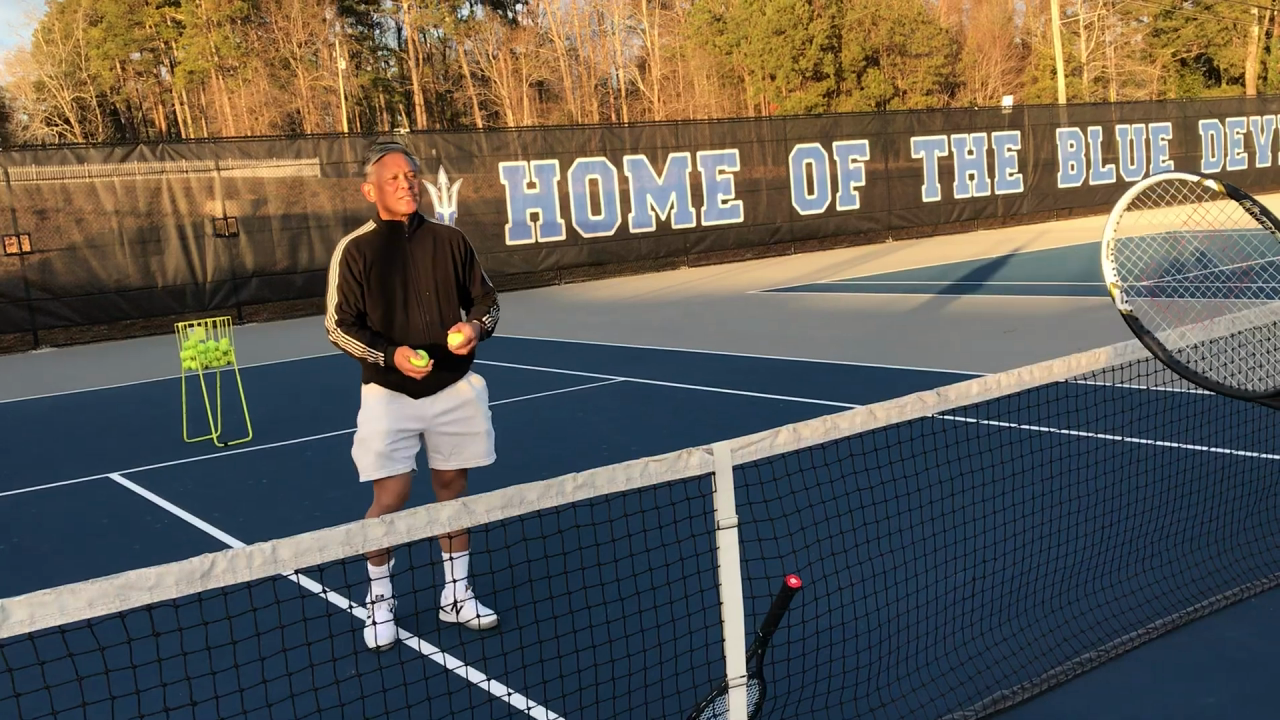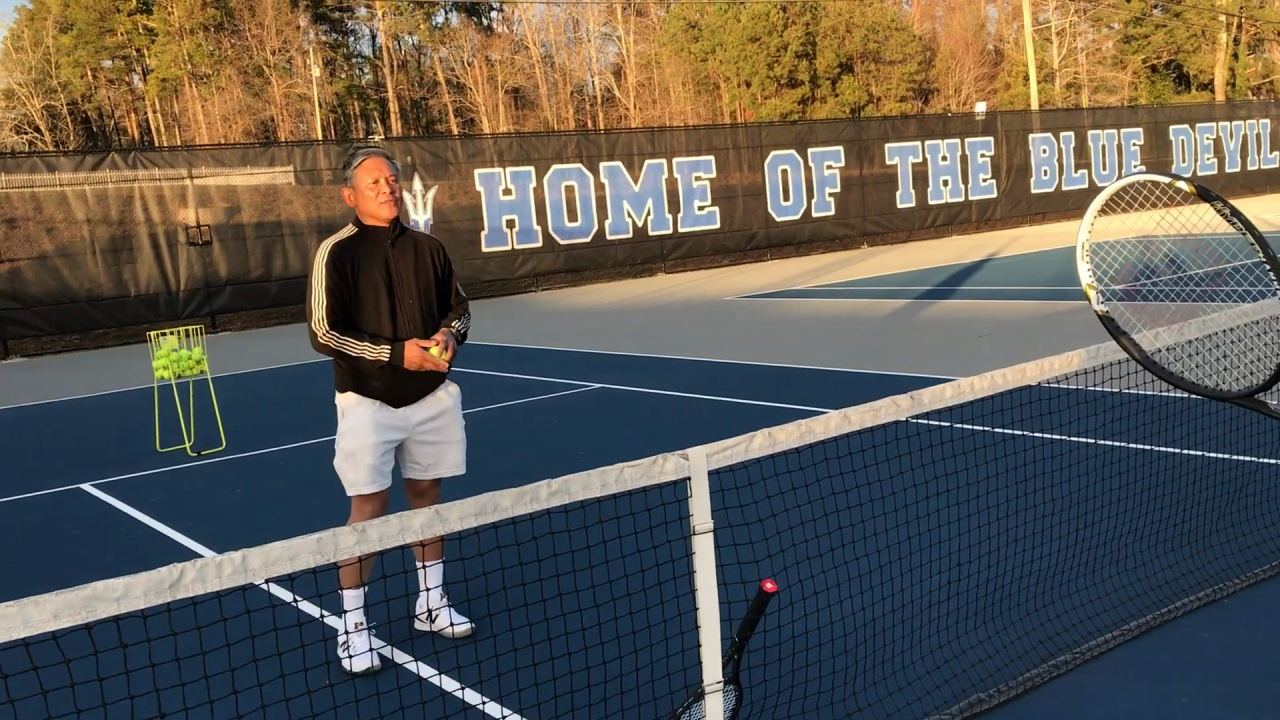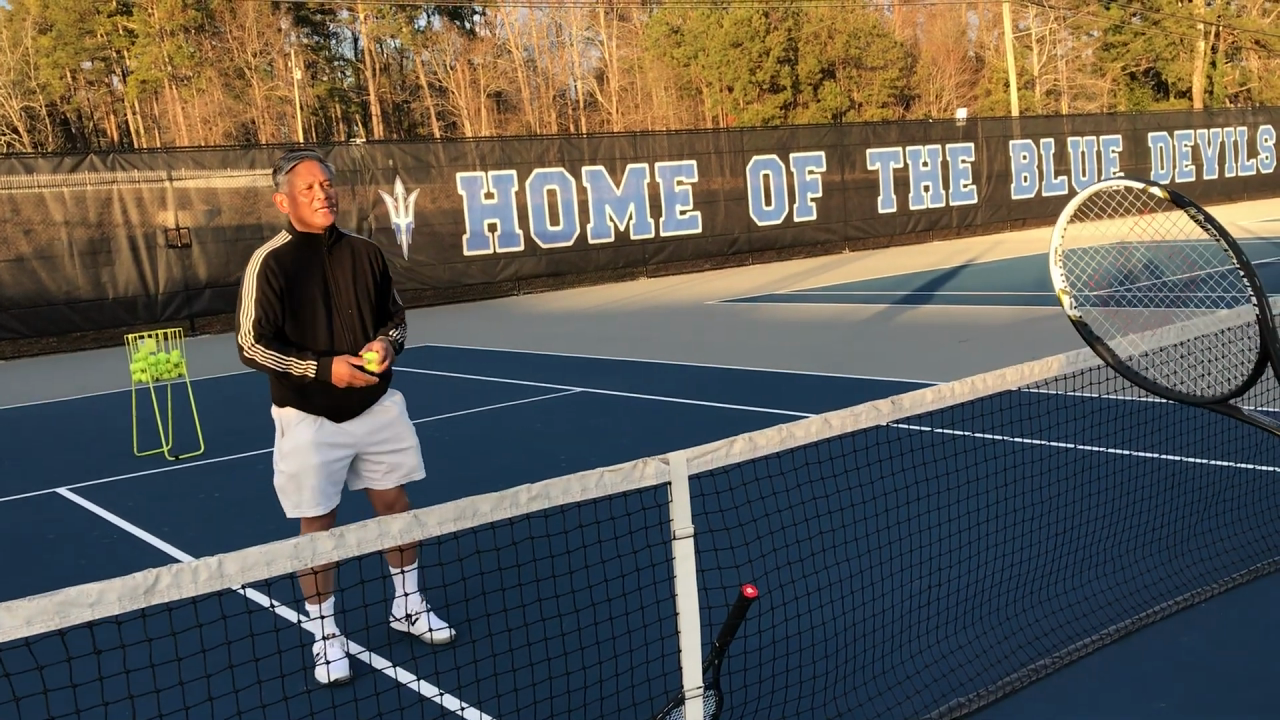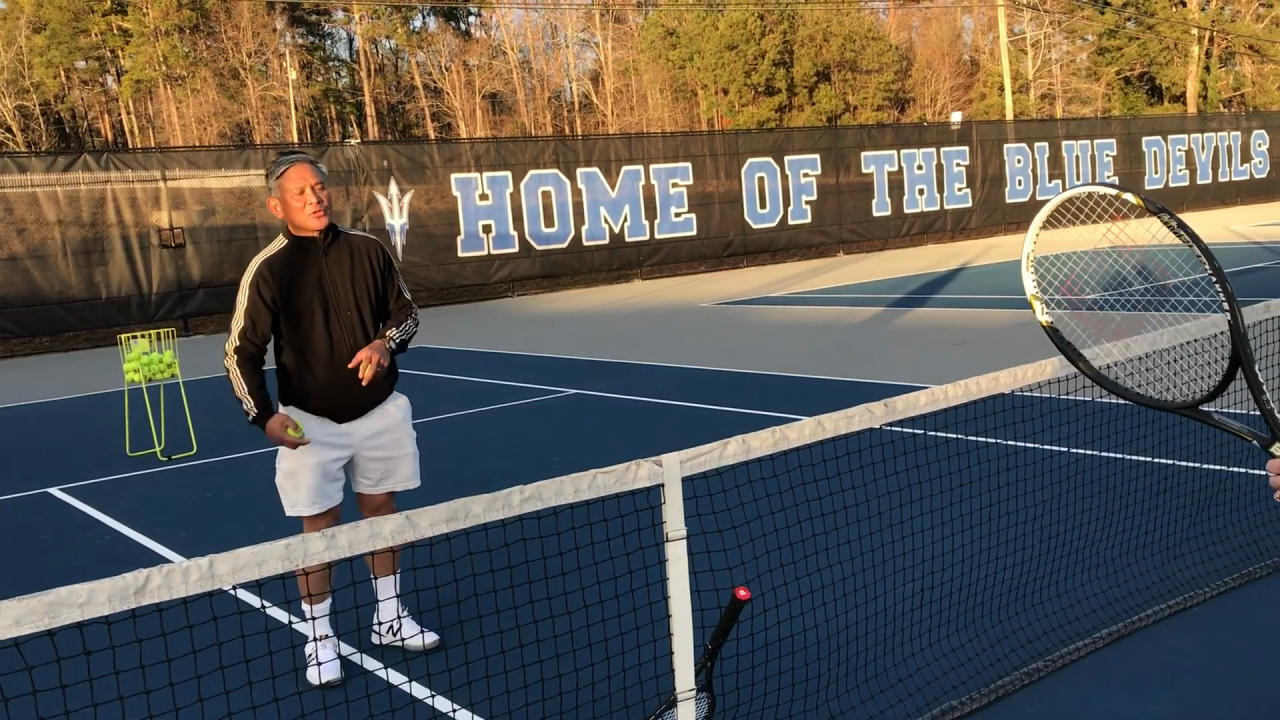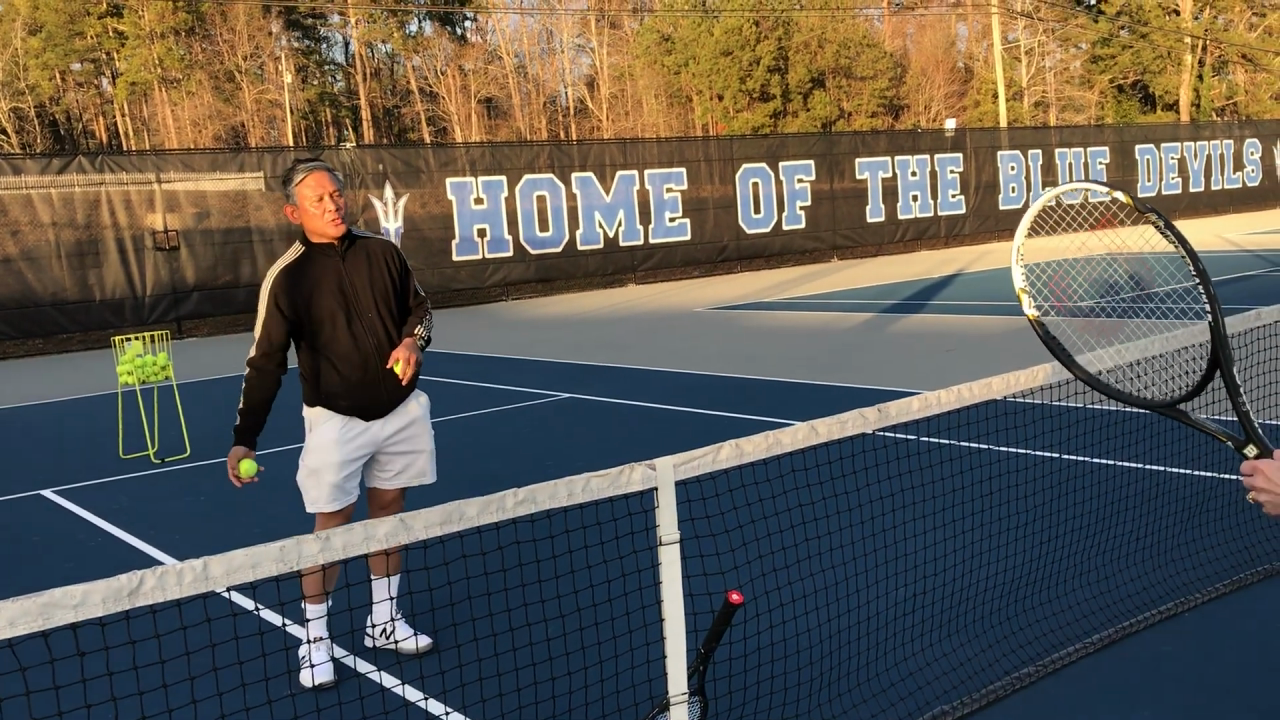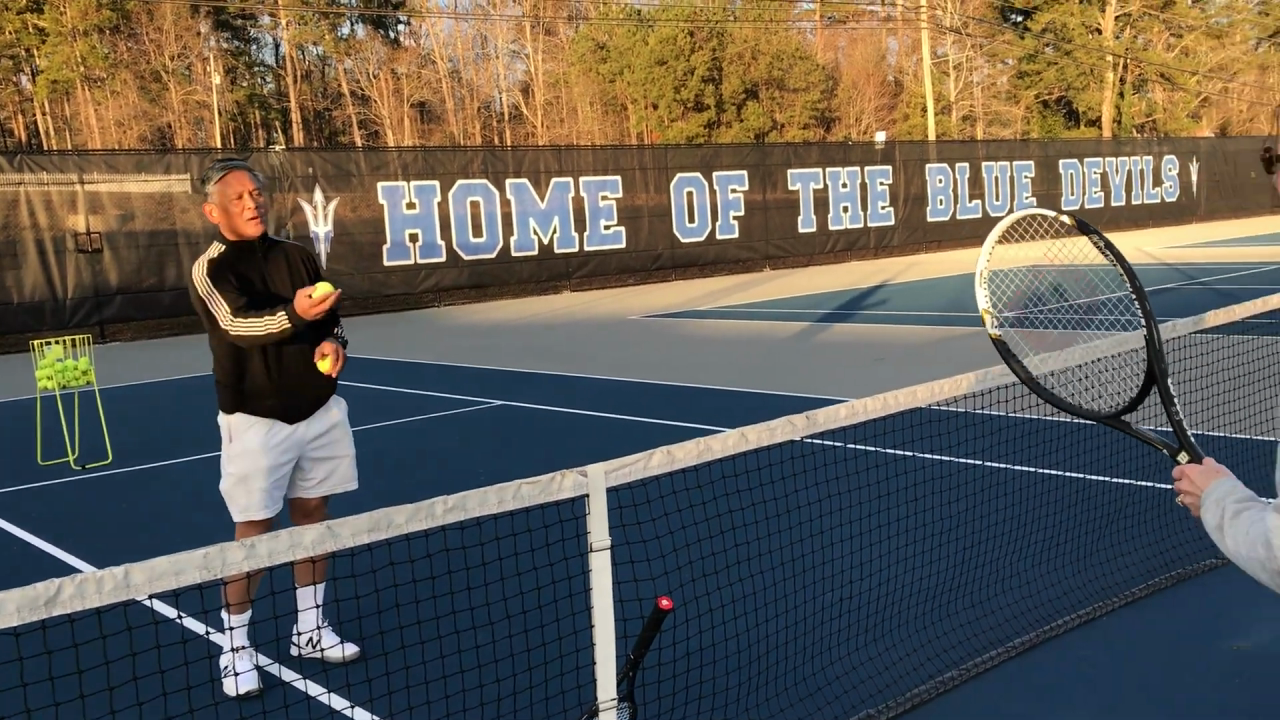
dt=0.5s
person 1, frame 1
left shoulder: (451, 240)
right shoulder: (355, 250)
left elbow: (486, 300)
right elbow: (339, 326)
left wrist: (476, 326)
right wrist: (388, 355)
left hip: (454, 388)
right hip: (390, 393)
left knee: (452, 487)
right knee: (390, 497)
left ankle: (456, 594)
right ankle: (378, 597)
person 1, frame 2
left shoulder: (428, 247)
right shoulder: (336, 253)
left elbow: (458, 307)
right elbow: (324, 333)
left wrist: (449, 334)
right wrist: (396, 352)
left hip: (431, 395)
right hip: (367, 401)
left knee: (426, 496)
right knee: (368, 508)
left ankle: (431, 603)
right ankle: (353, 625)
person 1, frame 3
left shoulder: (365, 252)
right shoulder: (270, 263)
left elbow: (394, 315)
right elbow: (253, 347)
left wrist: (386, 343)
right wrist: (323, 368)
left hip: (376, 406)
right hip: (309, 419)
left knee: (394, 504)
right knee: (318, 526)
left ankle: (409, 606)
right ankle: (326, 637)
person 1, frame 4
left shoulder: (368, 249)
right shoulder: (268, 270)
left elbow: (405, 312)
right elbow: (241, 354)
left wrist: (384, 344)
right wrist: (264, 415)
left hip: (380, 408)
right hip: (311, 421)
left knee: (382, 511)
right knee: (319, 527)
left ankle: (390, 618)
right ankle: (319, 638)
person 1, frame 5
left shoulder: (383, 252)
right shoulder: (287, 278)
left elbow: (418, 307)
right elbow: (264, 364)
left wrist: (413, 341)
right wrist: (244, 438)
left hip: (400, 408)
right hip: (336, 418)
left knee: (387, 510)
right knee: (331, 526)
left ankle: (385, 619)
right ankle: (314, 638)
person 1, frame 6
left shoulder: (298, 256)
right shoulder: (211, 269)
left elbow: (329, 316)
right elbow: (237, 325)
left wrist: (334, 341)
right wrist: (295, 315)
left hip: (319, 411)
right hip: (256, 421)
left knee: (312, 516)
right knee: (254, 532)
left ankle: (310, 628)
right ankle: (236, 646)
